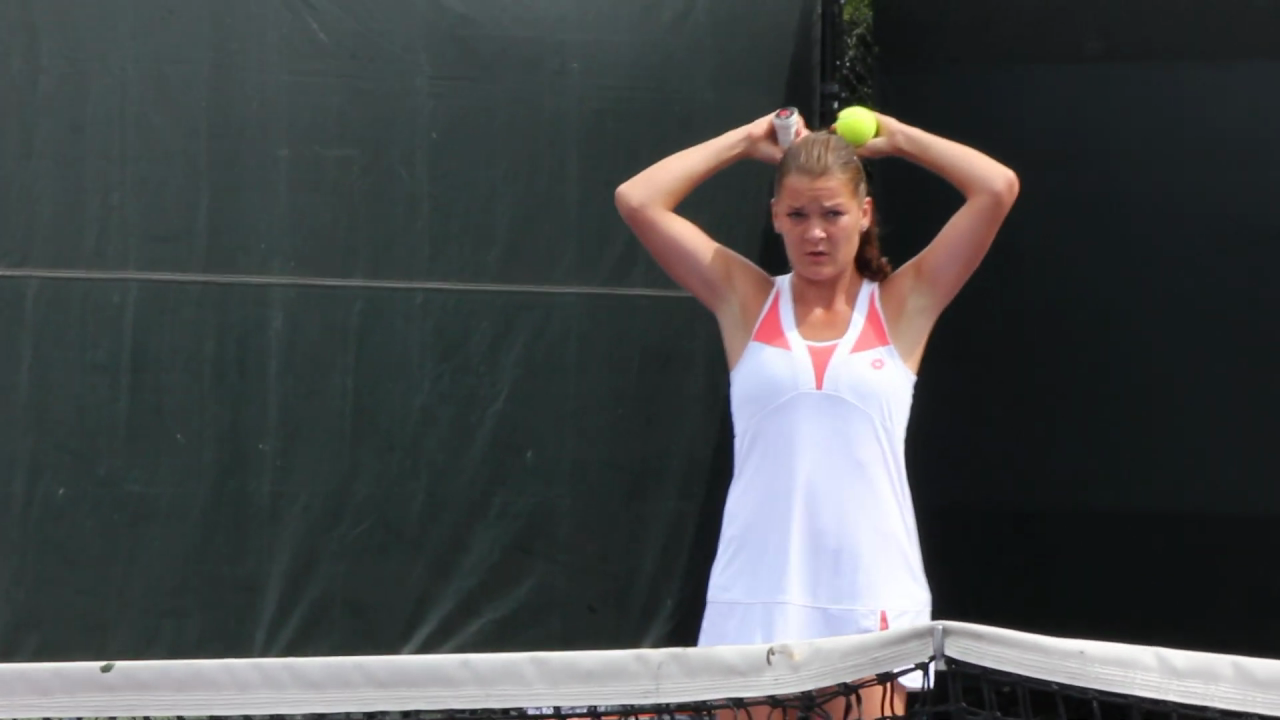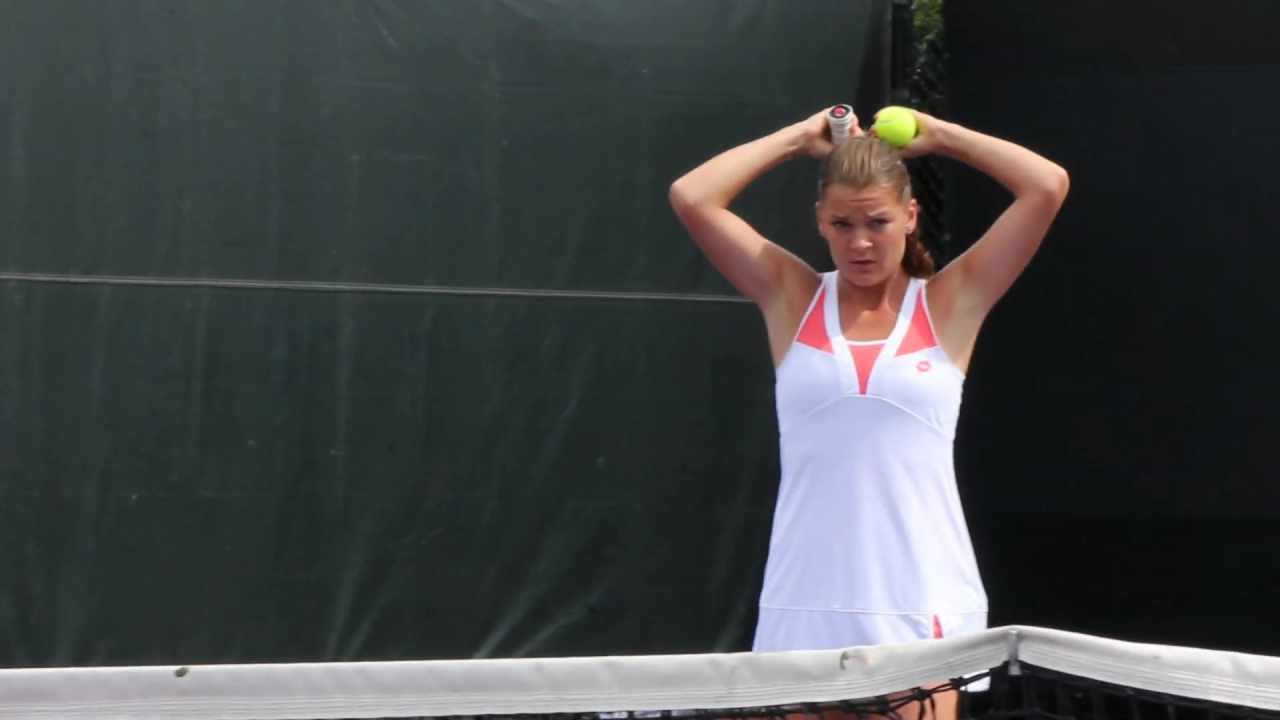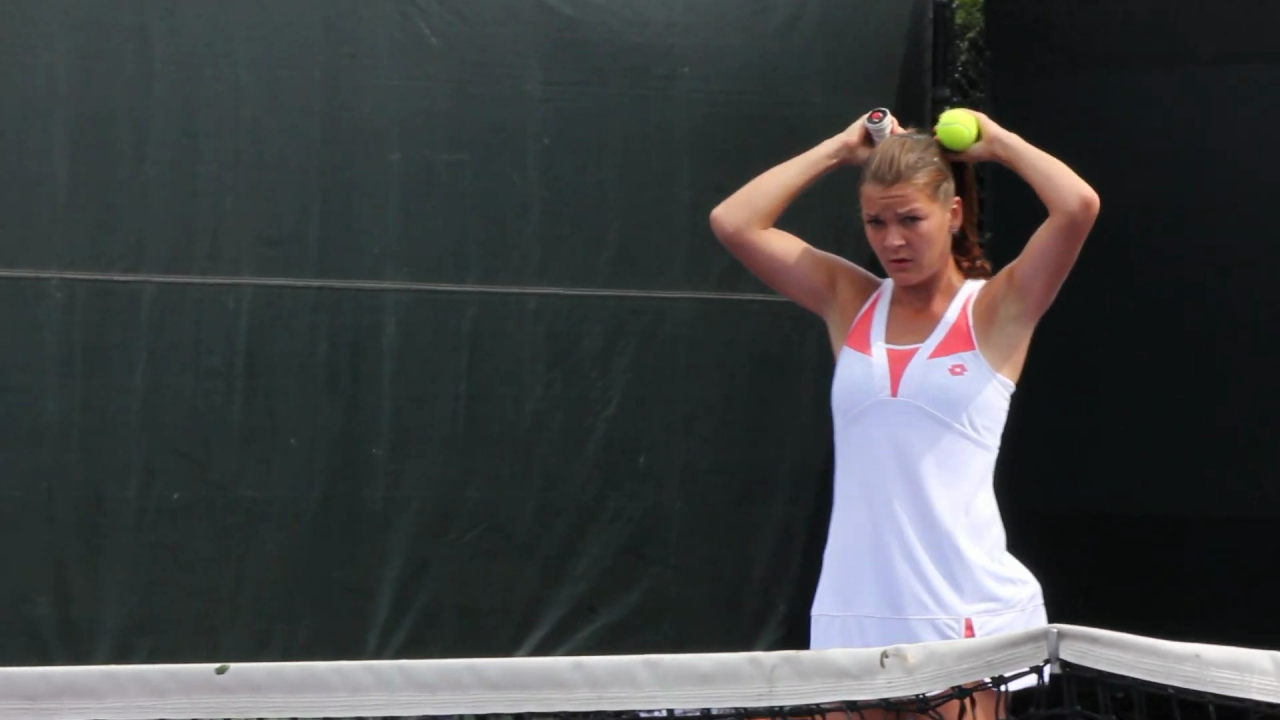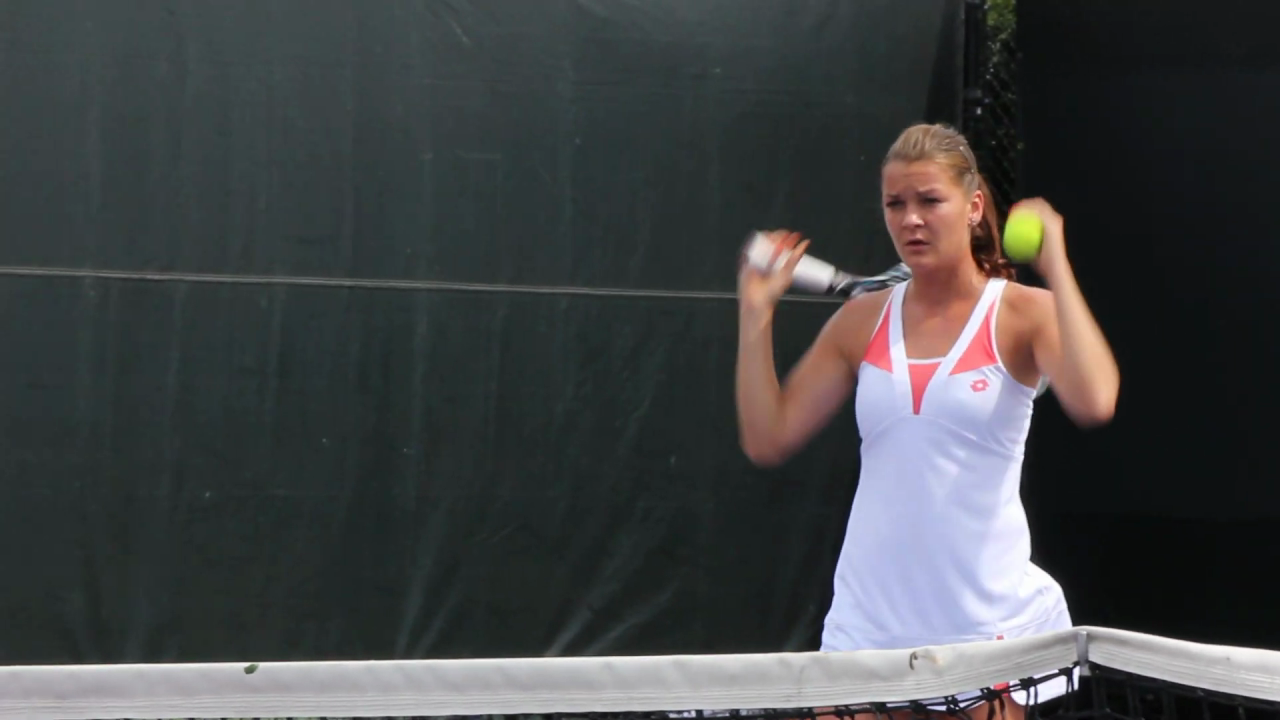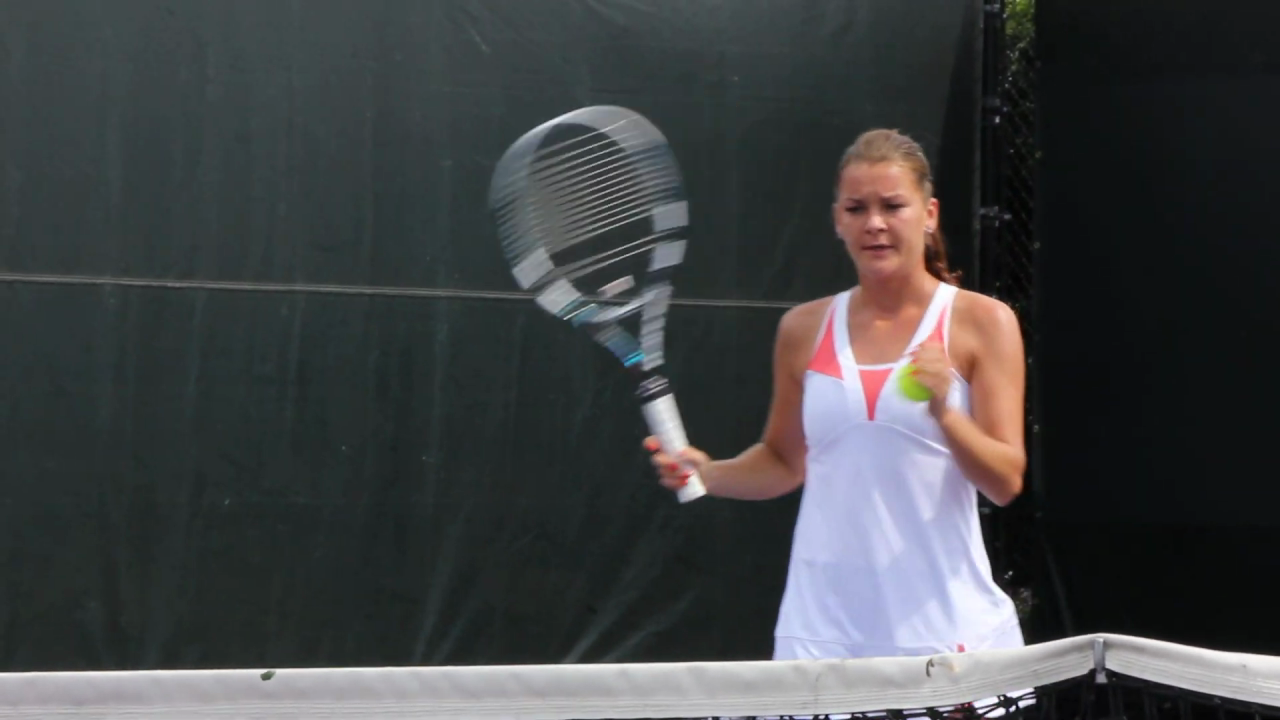
dt=0.4s
person 1, frame 1
left shoulder: (901, 306)
right shoulder: (744, 299)
left elbow: (999, 188)
right elbow: (635, 201)
left wrist: (895, 136)
right wrist: (745, 140)
left hip: (868, 604)
right hip: (757, 598)
person 1, frame 2
left shoulder: (950, 304)
right shoulder: (792, 299)
left elbow: (1049, 185)
right elbow: (691, 198)
left wrist: (937, 135)
right wrist: (801, 136)
left hip: (921, 609)
right hip: (807, 605)
person 1, frame 3
left shoulder: (1000, 308)
right shoulder: (850, 301)
left elbow: (1078, 208)
right elbow: (732, 226)
left wrist: (1002, 145)
right wrist: (842, 148)
left hip: (962, 613)
right hip: (851, 611)
person 1, frame 4
left shoulder: (1027, 315)
right shoulder: (862, 318)
left elbow: (1095, 404)
right elbow: (764, 440)
left wrist: (1056, 264)
right wrist: (757, 304)
left hip: (987, 622)
right hip: (868, 621)
person 1, frame 5
left shoulder: (983, 324)
right shoulder: (804, 329)
left elbow: (1007, 479)
left wrist: (944, 412)
right wrist: (703, 471)
left hip: (944, 627)
right hip: (821, 627)
